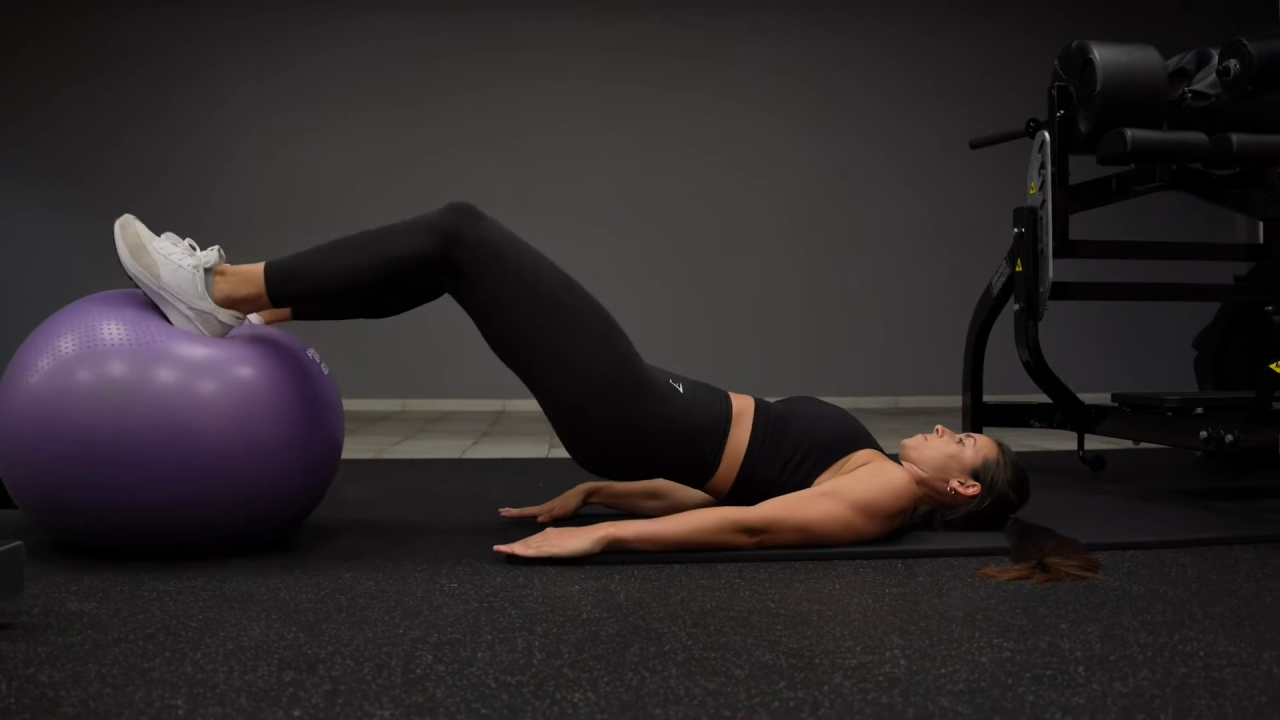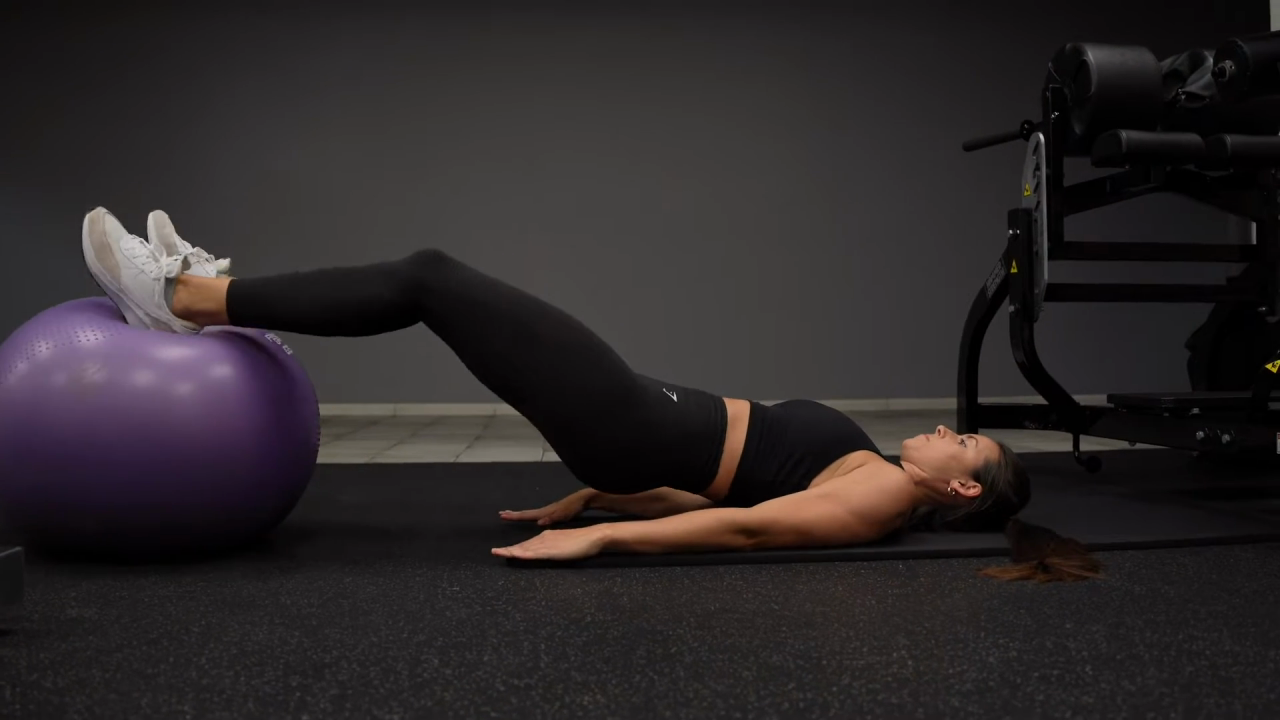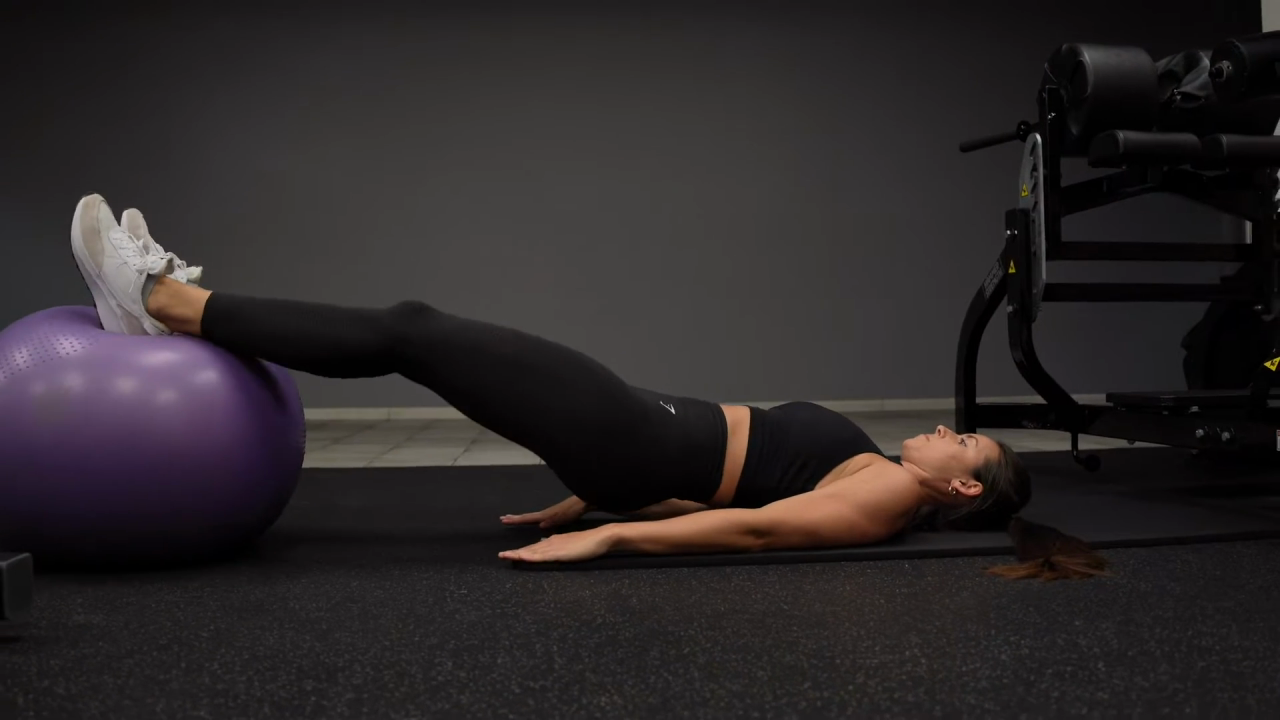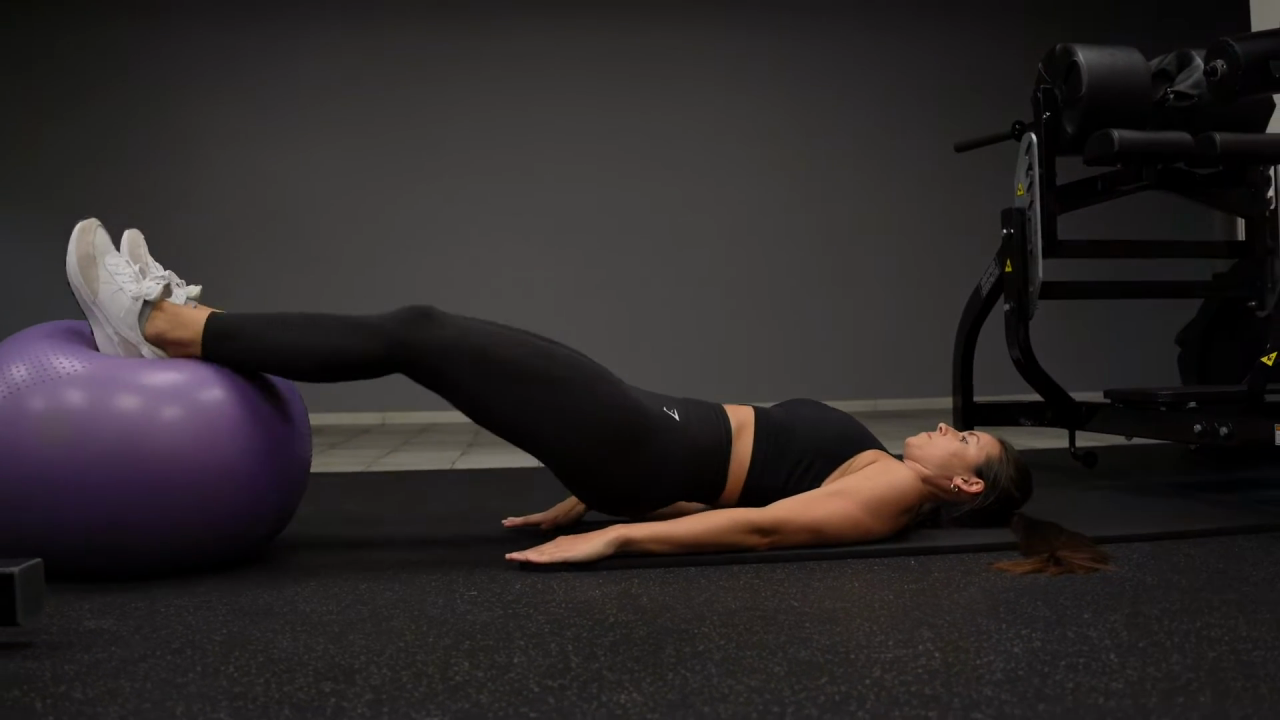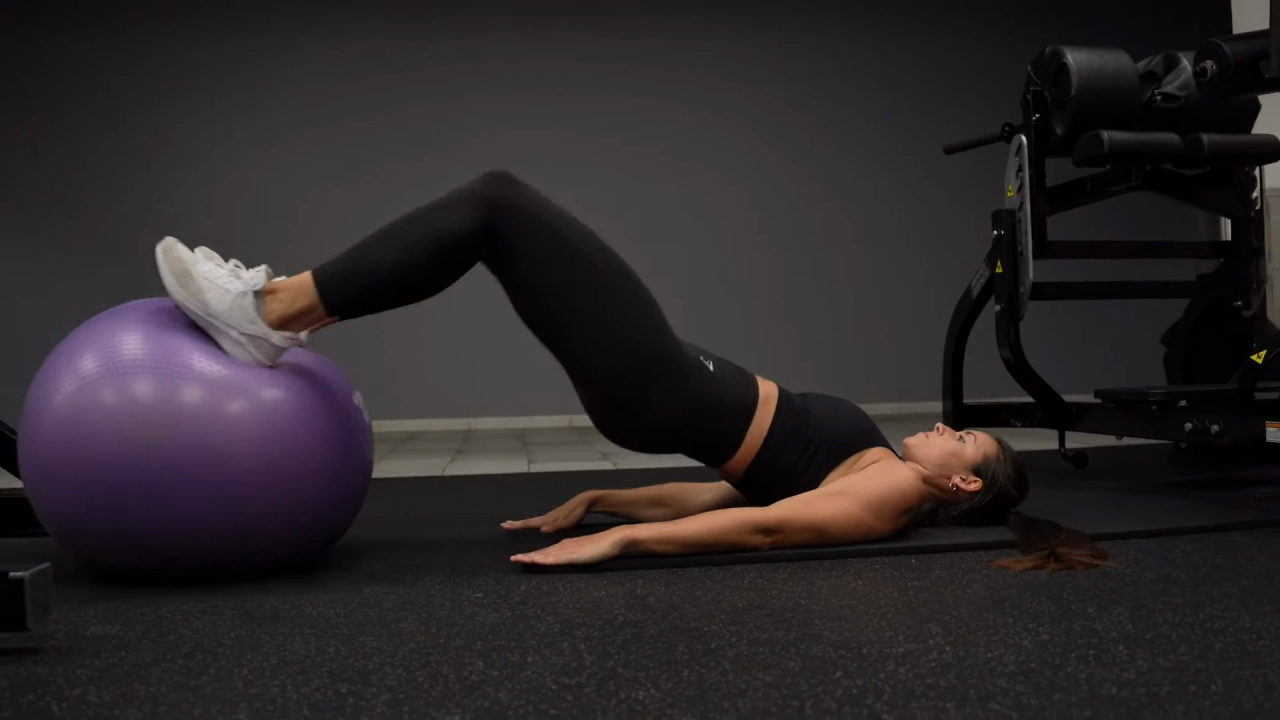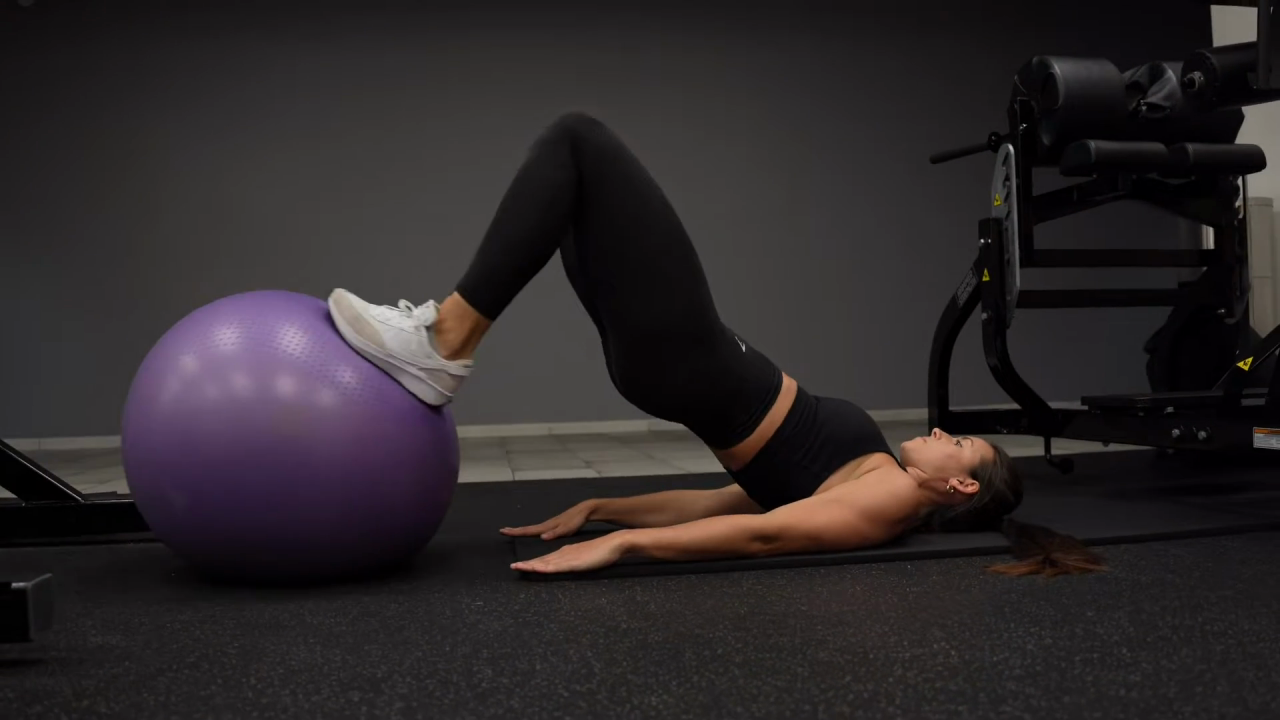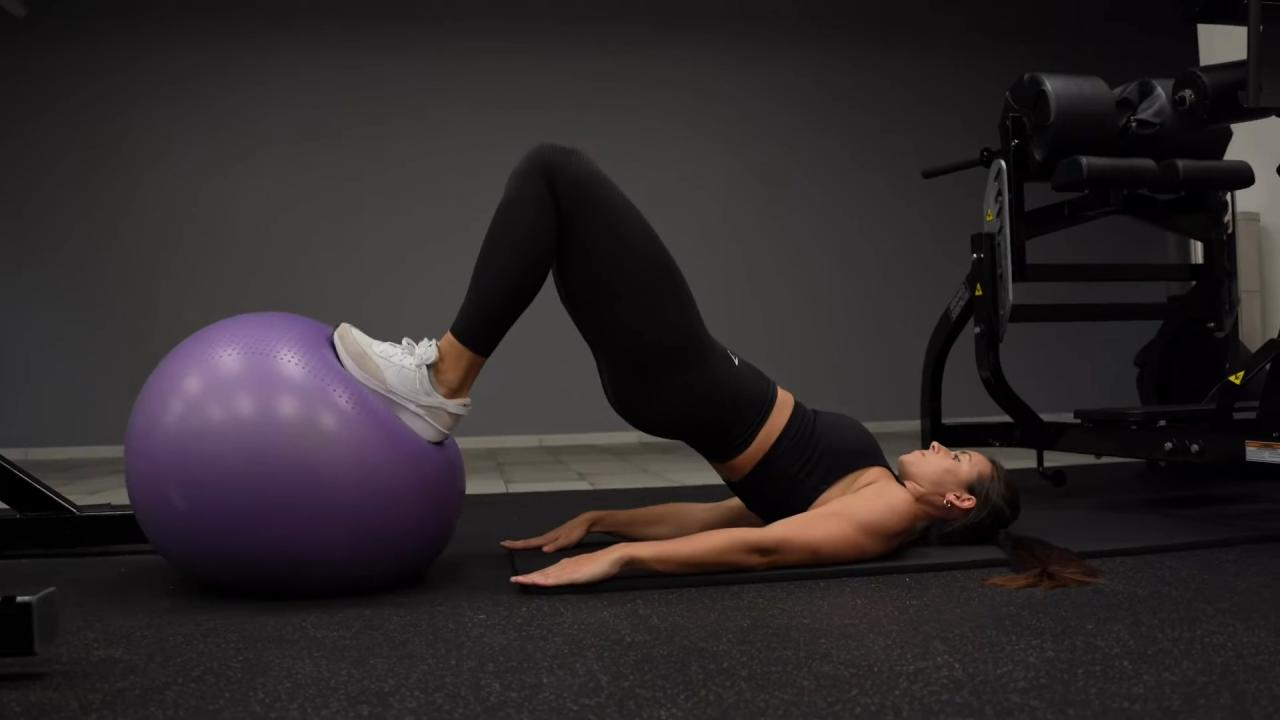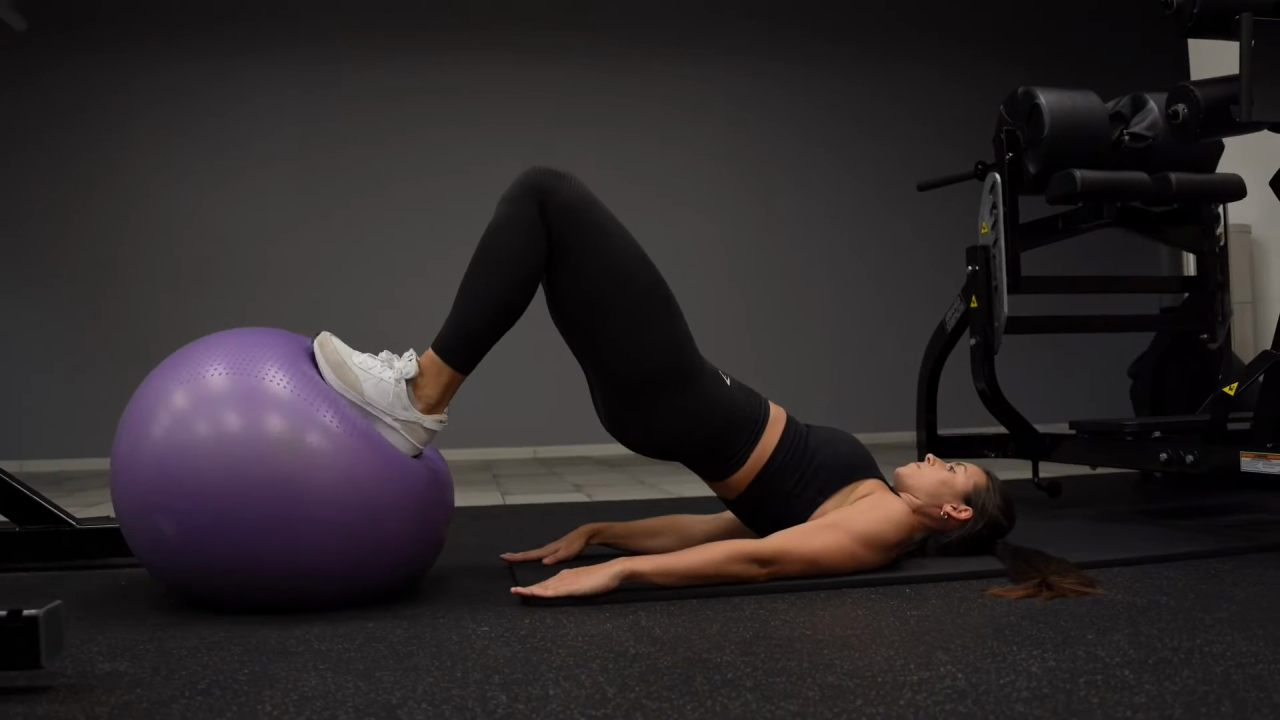
dt=0.3s
person 1, frame 1
left shoulder: (886, 498)
right shoulder: (874, 474)
left elbow: (750, 525)
left wrist: (601, 535)
right wrist: (590, 492)
left hip: (625, 412)
right hip: (640, 411)
left knee: (461, 227)
right knee: (459, 249)
left ankle: (220, 294)
right ankle: (245, 293)
person 1, frame 2
left shoulder: (888, 496)
right shoulder: (872, 476)
left elbow: (749, 525)
left wrist: (598, 536)
right wrist: (589, 496)
left hip: (626, 424)
right hip: (639, 418)
left knee: (430, 277)
right knee: (435, 282)
left ankle: (182, 303)
right ankle: (211, 295)
person 1, frame 3
left shoulder: (890, 498)
right shoulder: (873, 474)
left elbow: (757, 527)
left wrist: (604, 536)
right wrist: (590, 497)
left hip: (628, 446)
right hip: (641, 426)
left knee: (408, 333)
right knee: (420, 324)
left ankle: (157, 307)
right ankle: (180, 295)
person 1, frame 4
left shoulder: (894, 494)
right shoulder: (876, 469)
left elbow: (763, 525)
left wrist: (613, 534)
right wrist: (593, 497)
left hip: (638, 449)
right hip: (649, 429)
left knee: (413, 335)
right knee: (424, 329)
left ankle: (156, 330)
right ankle: (186, 318)
person 1, frame 5
left shoulder: (894, 496)
right shoulder: (885, 473)
left elbow: (765, 523)
left wrist: (614, 536)
right wrist: (596, 500)
left hip: (659, 392)
right hip: (668, 393)
left knee: (497, 197)
right knee: (496, 214)
left ankle: (273, 311)
right ankle: (278, 309)
person 1, frame 6
left shoulder: (892, 501)
right shoulder: (884, 480)
left elbow: (762, 532)
left wrist: (617, 546)
left hip: (681, 358)
right hip: (681, 363)
left knee: (575, 138)
right knee: (573, 177)
left ankle: (444, 342)
right ankle: (435, 337)
person 1, frame 7
left shoulder: (891, 514)
right shoulder: (878, 495)
left elbow: (763, 547)
left wrist: (618, 558)
left hip: (678, 379)
right hip: (681, 382)
left knee: (551, 169)
right knee: (556, 188)
left ankle: (440, 381)
right ankle: (439, 371)
person 1, frame 8
left shoulder: (886, 524)
right shoulder: (873, 507)
left elbow: (760, 559)
left wrist: (615, 571)
left hip: (670, 400)
right hip: (674, 403)
left knee: (544, 193)
right knee: (546, 212)
left ankle: (421, 395)
right ankle: (419, 386)
